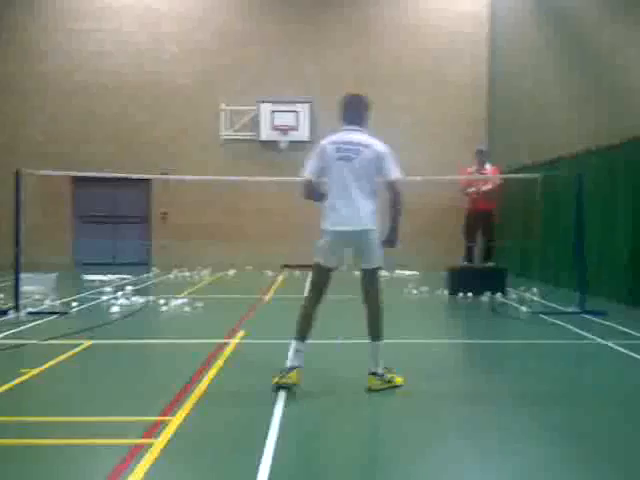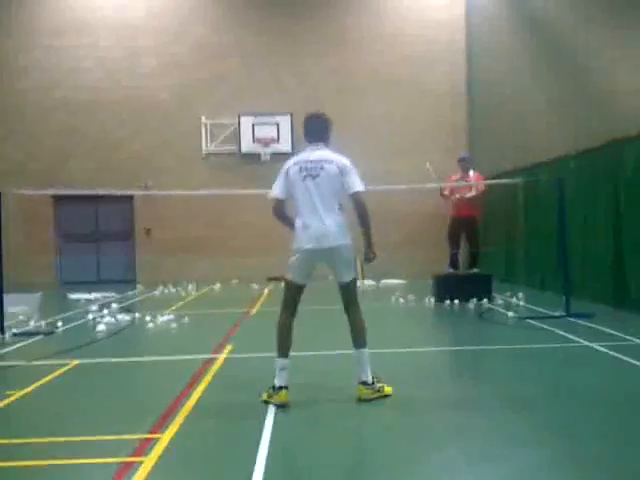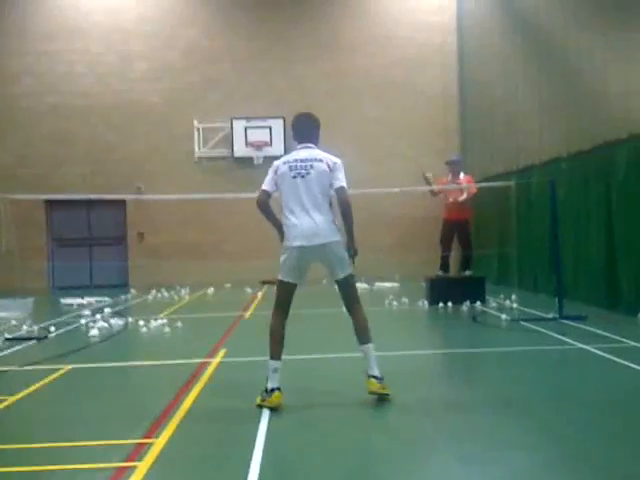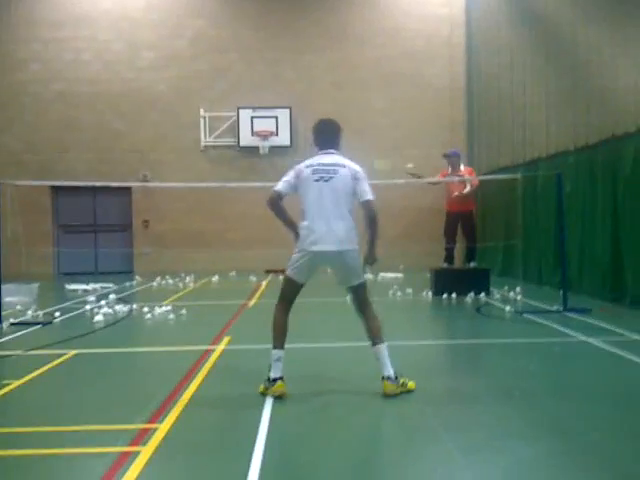
dt=0.2s
person 1, frame 1
left shoulder: (325, 145)
right shoulder: (378, 148)
left elbow: (309, 189)
right elbow: (394, 193)
right wrist: (393, 229)
left hip: (333, 226)
right hip: (366, 227)
left knee: (314, 296)
right knee: (372, 298)
left ankle: (292, 367)
right ankle: (377, 372)
person 1, frame 2
left shoulder: (290, 166)
right shoulder: (341, 163)
left elbow: (276, 208)
right elbow: (360, 205)
right wrist: (369, 243)
left hip: (305, 243)
right hip: (338, 242)
left knee: (288, 311)
right knee: (352, 309)
left ankle: (280, 386)
right ankle: (366, 381)
person 1, frame 3
left shoulder: (280, 164)
right shoulder: (331, 161)
left elbow: (260, 201)
right elbow: (344, 201)
left wrist: (280, 226)
right wrist: (351, 239)
left hip: (295, 241)
right hip: (328, 240)
left knee: (280, 312)
right knee: (354, 305)
left ankle: (272, 389)
right ankle: (374, 376)
person 1, frame 4
left shoulder: (302, 169)
right shoulder: (353, 170)
left elbow: (273, 200)
right elbow: (371, 213)
left wrist: (295, 228)
right wrist: (372, 248)
left hip: (311, 245)
right hip: (345, 246)
left knee: (283, 305)
right knee: (366, 310)
left ankle: (276, 377)
right ankle: (390, 377)
person 2, frame 1
left shoulder: (493, 170)
right shoulder: (469, 171)
left elbow: (495, 186)
right elbow: (465, 189)
left wrist: (481, 190)
right wrist: (470, 192)
left hip: (488, 209)
right hip: (473, 208)
left knee: (489, 235)
right knee: (469, 235)
left ankle: (488, 260)
right ankle: (468, 260)
person 2, frame 2
left shoulder: (477, 177)
right shoulder: (453, 179)
left elbow: (478, 193)
right elbow: (447, 195)
left wrist: (464, 197)
right wrist: (443, 193)
left hip: (471, 215)
right hip: (456, 215)
left knee: (473, 242)
right knee: (453, 241)
left ankle: (473, 267)
right ankle: (453, 267)
person 2, frame 3
left shoulder: (467, 180)
right shoulder: (445, 181)
left elbow: (470, 195)
right elbow: (435, 193)
left wrist: (456, 200)
right wrist: (429, 183)
left hip: (463, 218)
right hip: (448, 218)
left knee: (466, 245)
right knee: (445, 244)
left ankle: (466, 269)
right ankle: (443, 270)
person 2, frame 4
left shoulder: (469, 171)
right shoulder: (446, 173)
left elbow: (472, 186)
right elbow: (434, 181)
left wrist: (460, 193)
left hip: (467, 209)
right hip: (451, 210)
left knee: (470, 236)
right knee: (449, 236)
left ankle: (471, 261)
right ankle: (448, 262)
